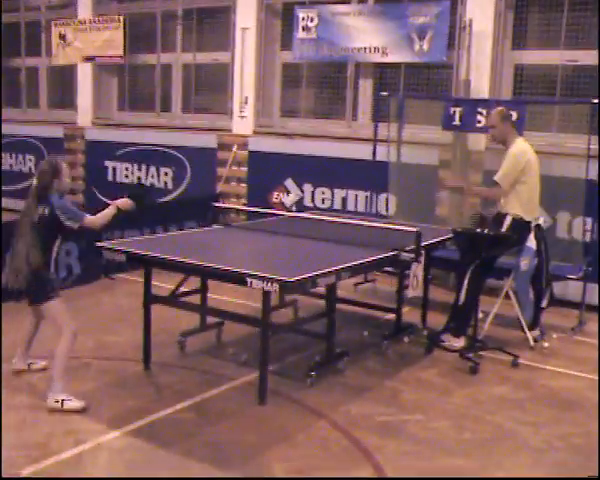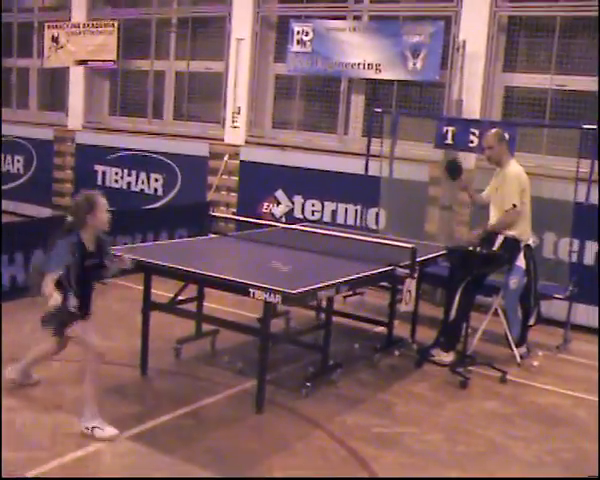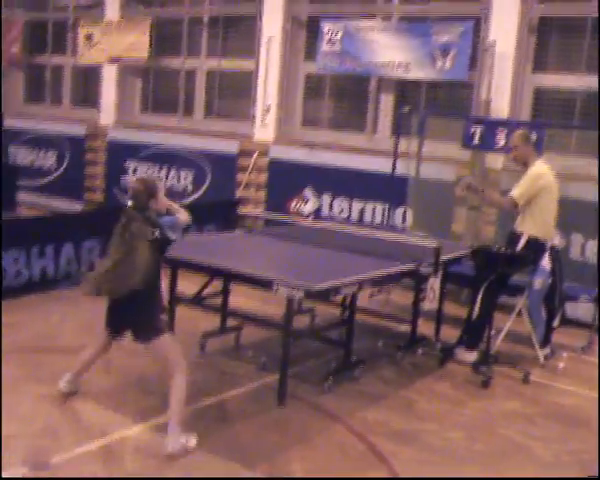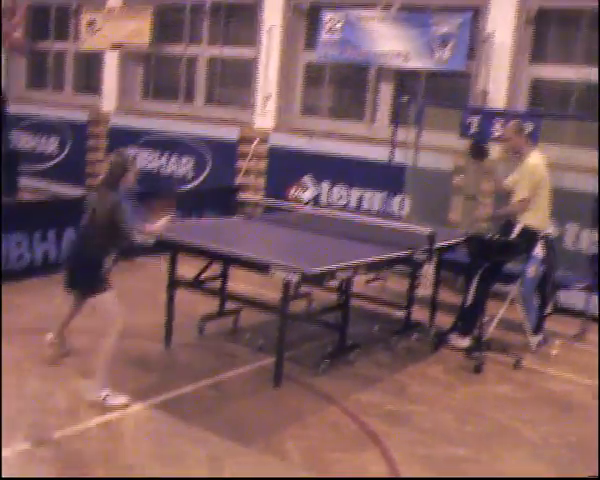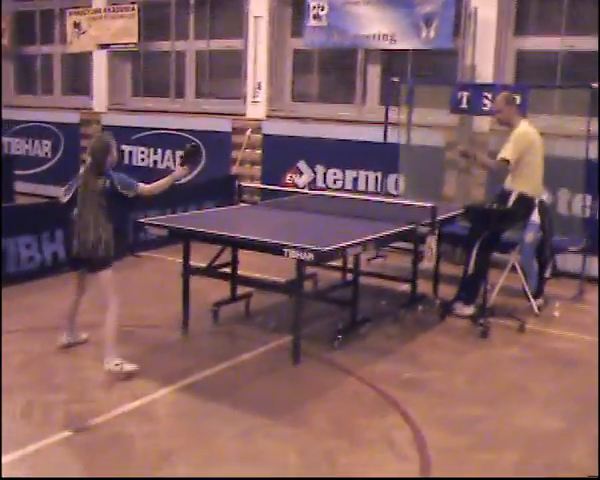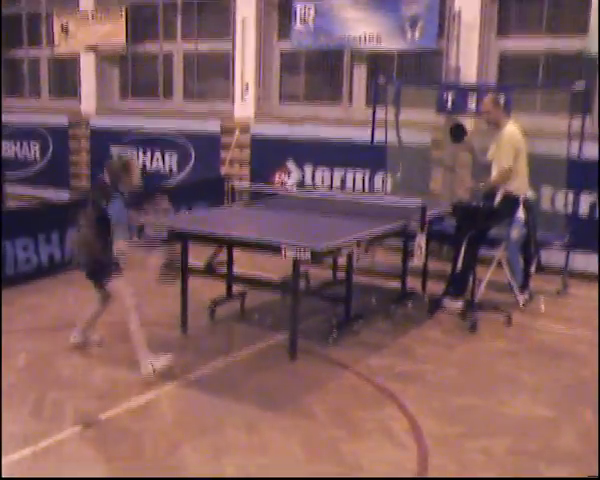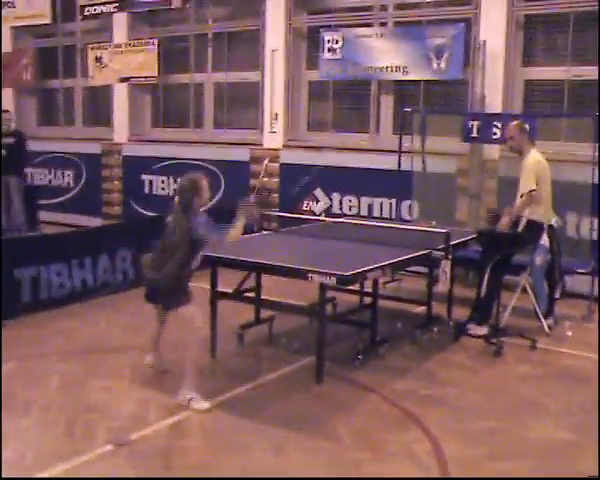
dt=0.4s
person 1, frame 1
left shoulder: (37, 202)
right shoulder: (59, 205)
right elbow: (94, 222)
right wrist: (115, 205)
left hip: (26, 273)
right hip: (39, 276)
left knee: (39, 316)
right knee: (69, 330)
left ankle: (21, 360)
right ankle: (57, 394)
person 1, frame 2
left shoulder: (99, 242)
right shoulder: (67, 245)
left elbow: (104, 269)
right elbow: (47, 283)
left wrist: (117, 264)
right wrist: (54, 297)
left hip: (79, 304)
right hip: (66, 307)
left knee: (59, 344)
right knee: (94, 351)
left ankle: (18, 371)
right ankle: (90, 419)
person 1, frame 3
left shoulder: (125, 226)
right shoulder: (161, 227)
left elbow: (114, 262)
right elbow: (184, 217)
right wrist: (170, 205)
left hip: (120, 303)
right hip: (145, 308)
left knee: (103, 343)
right knee: (179, 368)
left ankle: (70, 380)
right ankle: (175, 436)
person 1, frame 4
left shoulder: (98, 194)
right shoulder: (119, 200)
right elbow: (149, 232)
right wrist: (166, 220)
left hip: (78, 263)
right hip: (91, 268)
left knee: (79, 302)
right knee: (116, 325)
left ankle: (56, 338)
right ankle: (100, 389)
person 1, frame 5
left shoulder: (82, 176)
right shoulder: (114, 179)
left elbow: (64, 198)
right elbow: (148, 190)
right wrist: (174, 176)
left hip: (80, 243)
right hip: (100, 247)
left knee: (80, 289)
right knee: (112, 301)
left ankle: (69, 334)
right ankle: (112, 359)
person 1, frame 6
left shoulder: (109, 195)
right shoulder: (116, 203)
right elbow: (120, 246)
left hip: (93, 255)
right hip: (101, 260)
left knee: (105, 298)
right knee: (131, 304)
left ankle: (80, 335)
right ankle: (147, 360)
person 1, frame 7
left shoulder: (178, 214)
right shoulder: (197, 220)
right elbow: (229, 239)
right wrist: (242, 217)
left hip: (157, 277)
right hip: (172, 282)
left knee: (162, 319)
right knee: (198, 332)
left ankle: (155, 356)
right ankle: (187, 391)
person 2, frame 1
left shoulder: (516, 152)
right shoulder: (522, 149)
left elbow: (496, 192)
left wrist: (462, 186)
right wrist: (496, 211)
left hip: (513, 221)
right hip: (520, 220)
left knee: (472, 263)
left ankle: (456, 333)
person 2, frame 2
left shoulder: (513, 173)
right shoulder: (501, 173)
left elbow: (512, 216)
right elbow: (482, 200)
left wrist: (483, 232)
right wrist: (466, 188)
left hip: (506, 240)
right hip: (505, 239)
left knee: (461, 278)
left ankle: (446, 347)
person 2, frame 3
left shoulder: (536, 173)
right shoulder: (543, 171)
left elbow: (509, 204)
left wrist: (479, 190)
left hip: (528, 240)
right hip: (540, 242)
left knee: (486, 280)
left ankle: (469, 346)
person 2, frame 4
left shoulder: (531, 164)
right shoulder: (533, 161)
left elbow: (519, 206)
right elbow: (509, 186)
left wrist: (489, 216)
left hip: (523, 229)
right hip: (532, 230)
left knee: (481, 267)
left ankle: (462, 332)
person 2, frame 5
left shoulder: (521, 133)
right shoulder: (527, 131)
left elbow: (499, 165)
left wrist: (473, 154)
left hip: (518, 197)
right hip: (526, 197)
left knee: (479, 236)
left ankle: (466, 301)
person 2, frame 6
left shoulder: (509, 134)
right shoulder: (504, 133)
left elbow: (504, 173)
right elbow: (489, 160)
left wrist: (482, 187)
right wrist: (468, 146)
left hip: (505, 196)
right hip: (508, 195)
left knee: (465, 232)
left ankle: (455, 295)
person 2, frame 7
left shoulder: (531, 161)
right shoulder: (533, 159)
left elbow: (529, 197)
left wrist: (509, 218)
right wrist: (510, 211)
left hip: (529, 223)
right hip: (534, 222)
left knee: (489, 258)
right knee: (499, 260)
left ankle: (479, 322)
